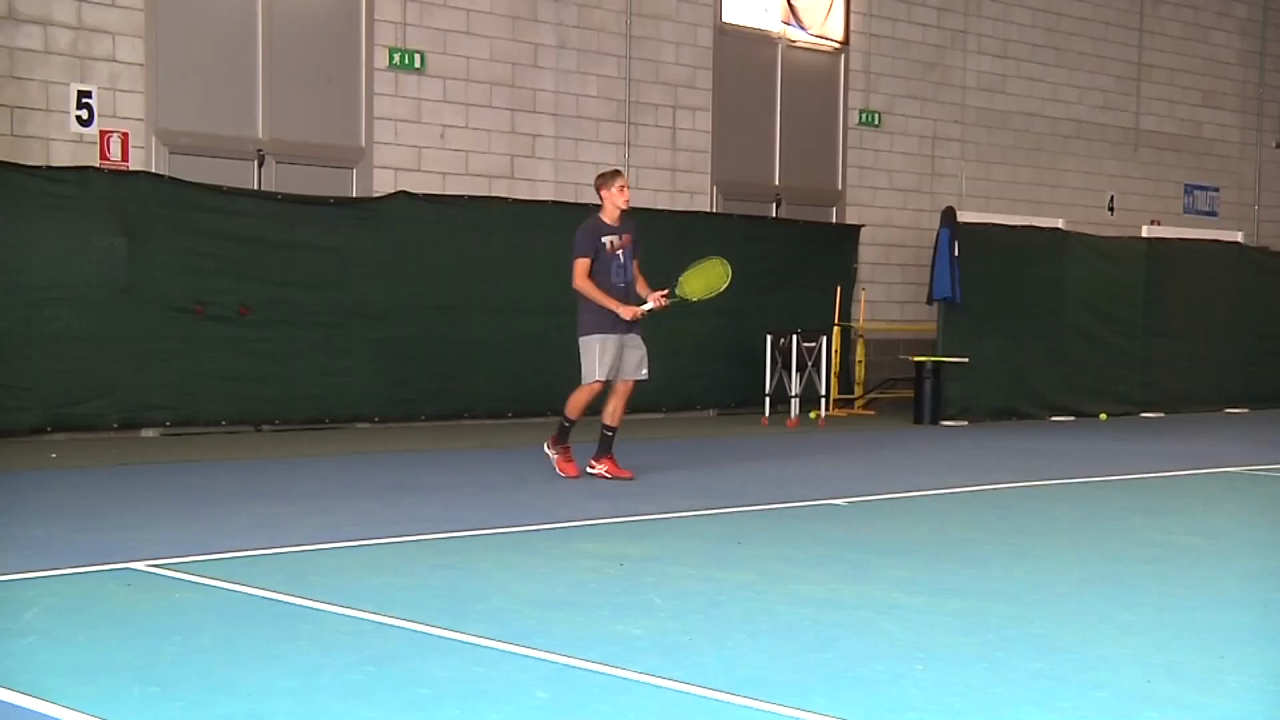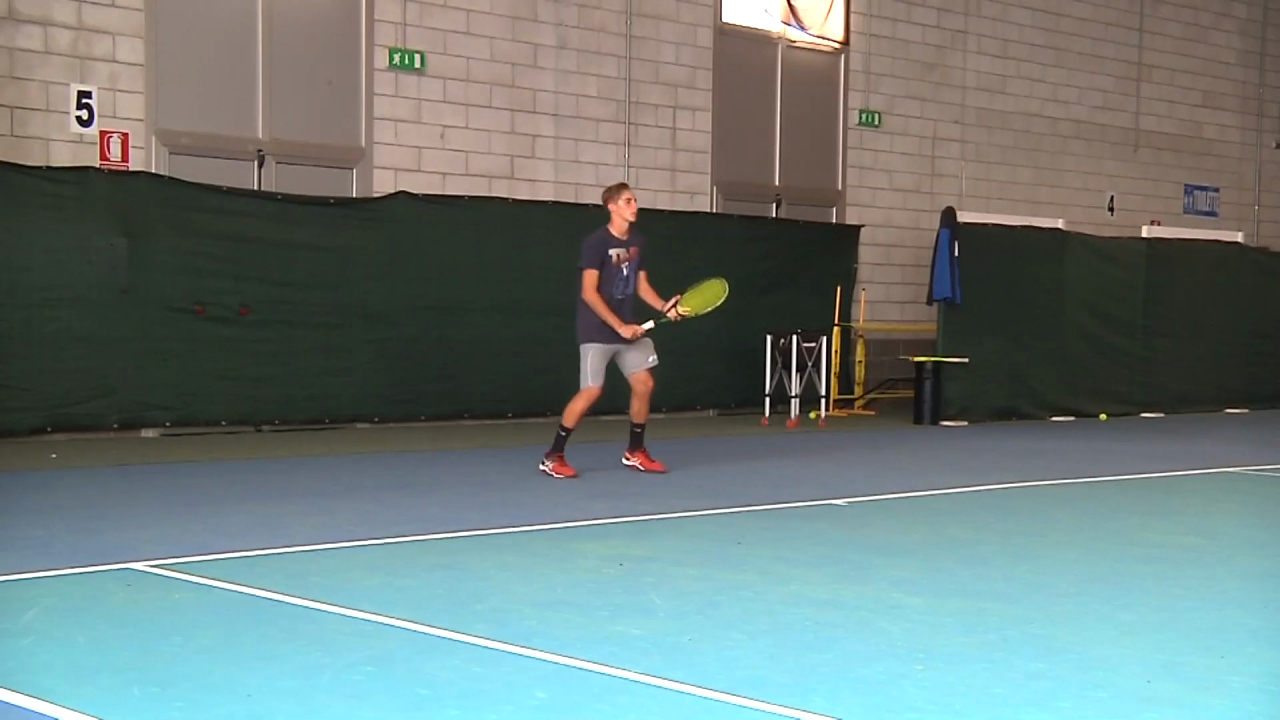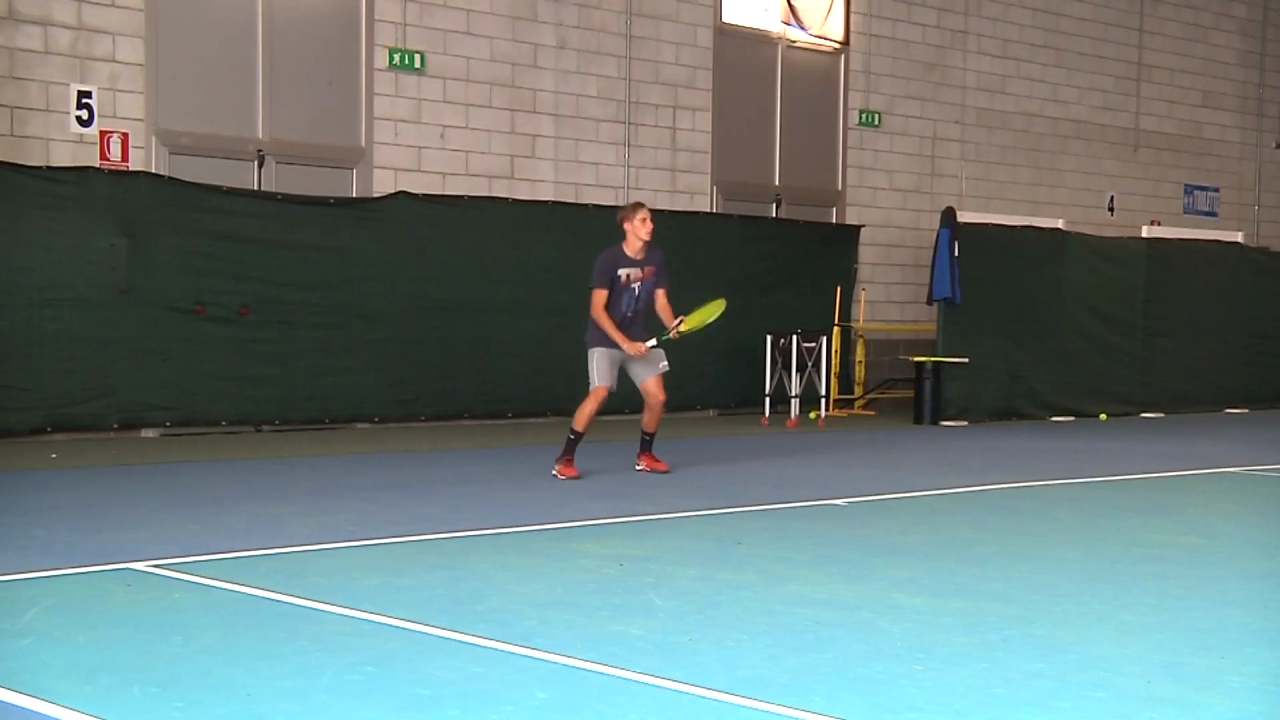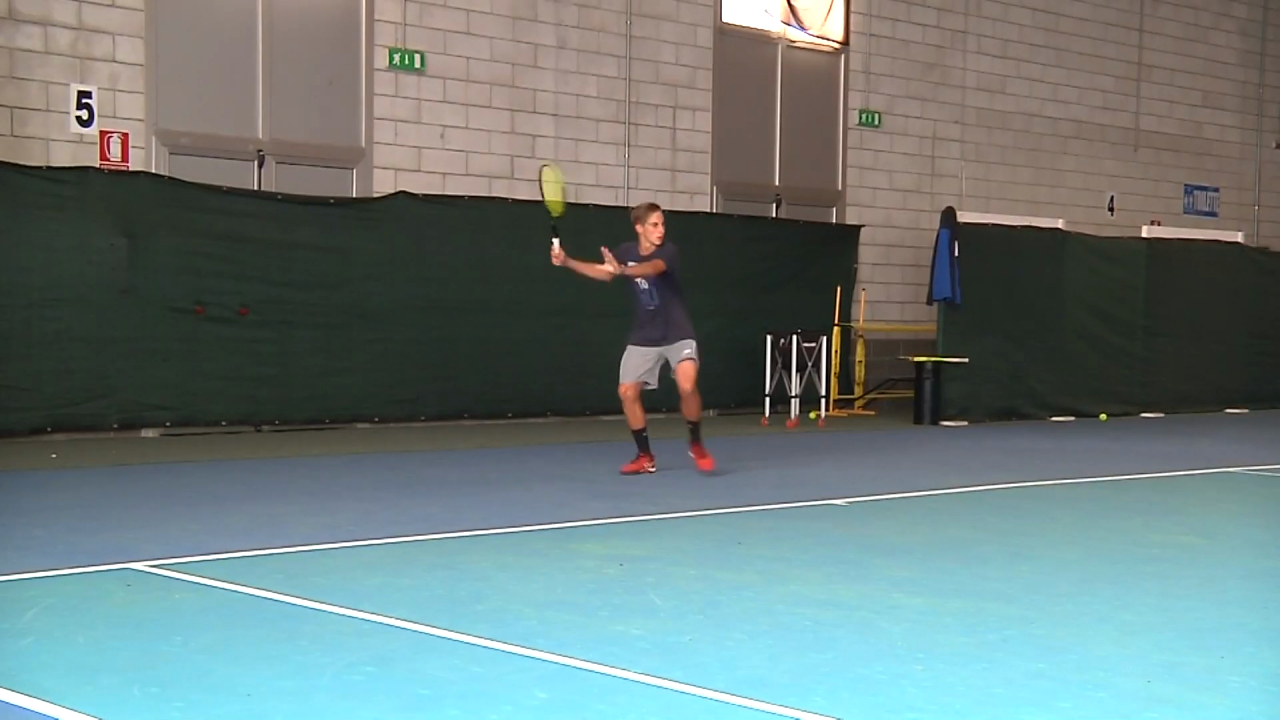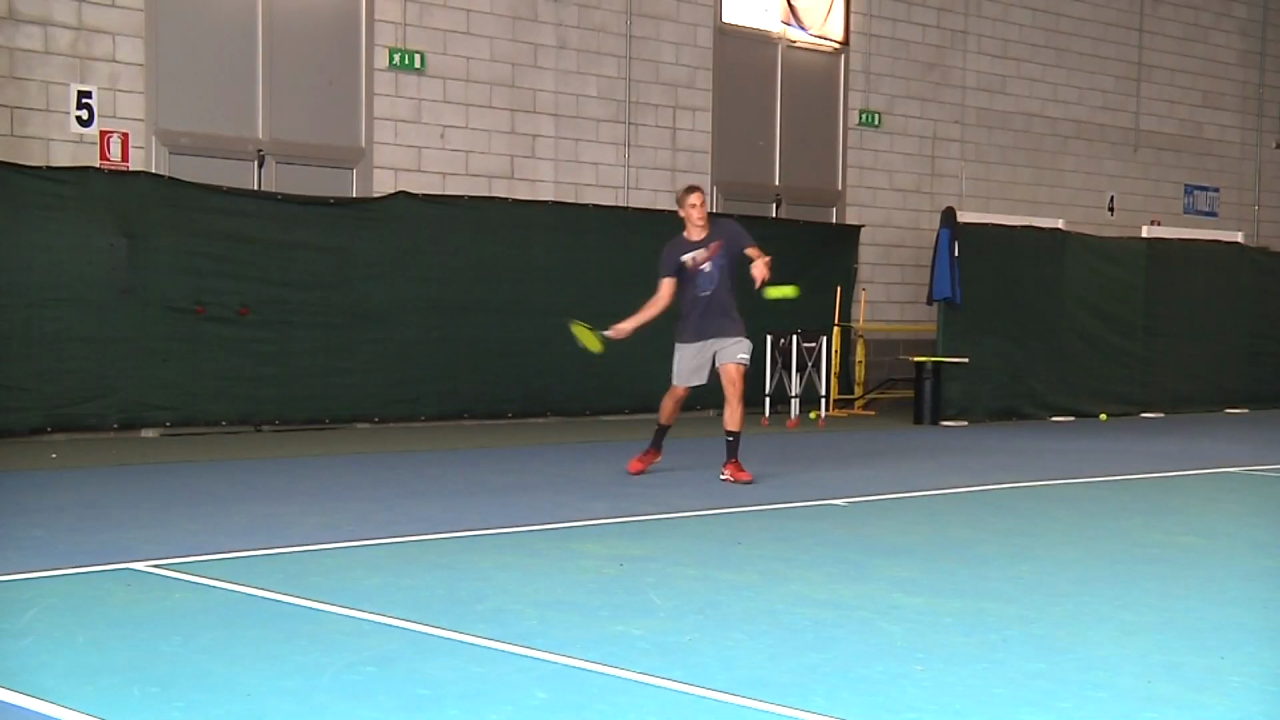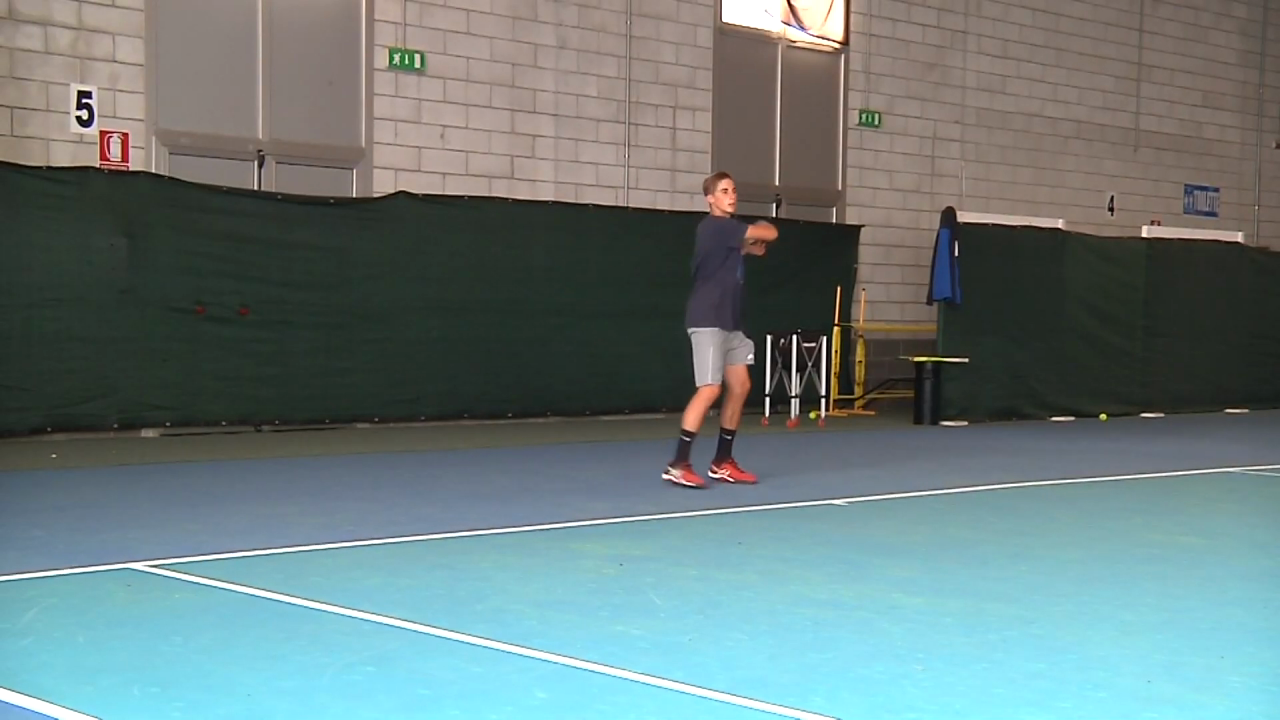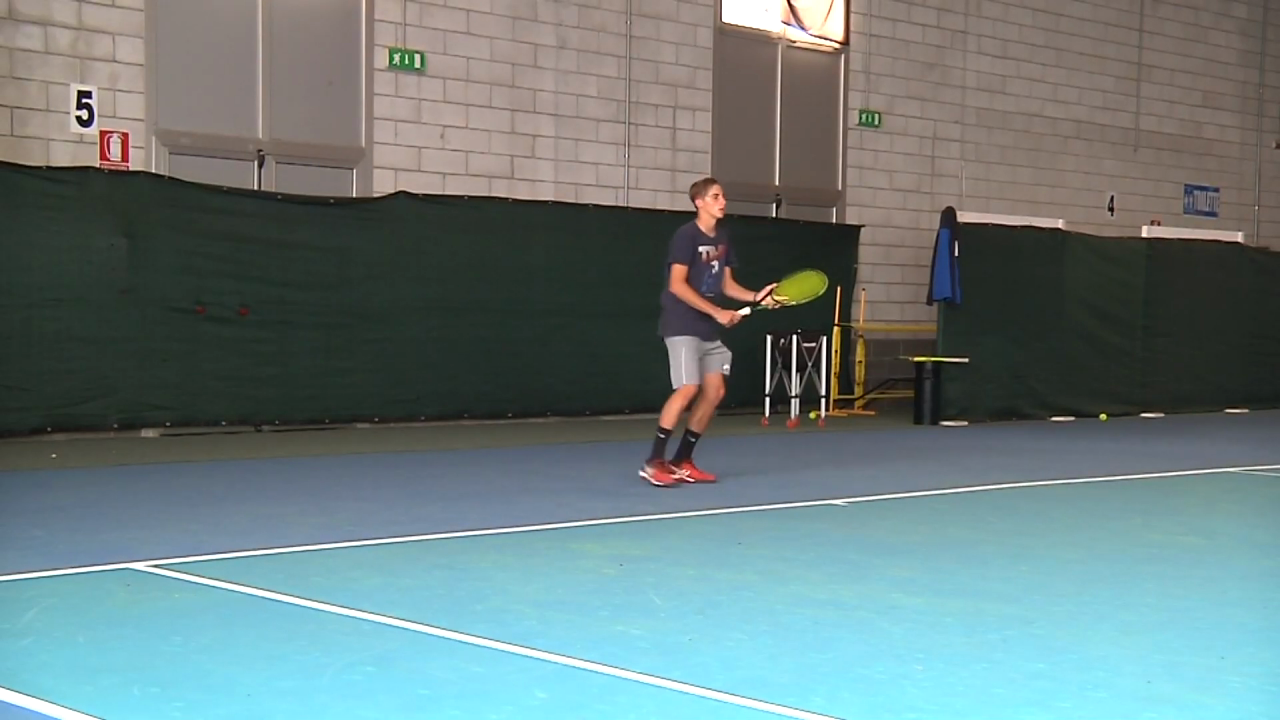
dt=0.5s
person 1, frame 1
left shoulder: (629, 228)
right shoulder: (589, 229)
right elbow: (579, 280)
left wrist: (649, 296)
right wrist: (618, 307)
left hip: (627, 325)
right hip: (599, 323)
left knee: (623, 386)
right knee: (594, 384)
left ankle: (602, 459)
right ankle: (558, 443)
person 1, frame 2
left shoulder: (637, 241)
right shoulder: (596, 242)
left elbow: (641, 285)
right elbow: (588, 293)
left wrist: (665, 307)
right wrist: (619, 326)
left hip: (627, 329)
right hip: (597, 331)
left knee: (644, 384)
right knee: (592, 391)
left ankle: (635, 451)
right ankle: (553, 456)
person 1, frame 3
left shoulder: (656, 258)
right shoulder: (608, 259)
left elbow: (661, 302)
right elbow: (597, 309)
left wrist: (672, 324)
right wrist: (624, 342)
left hip: (640, 340)
right hip: (606, 340)
left knee: (657, 396)
right knee: (599, 394)
left ankle: (645, 454)
right ankle: (565, 458)
person 1, frame 4
left shoulder: (668, 251)
right shoulder: (625, 251)
left elbow: (651, 269)
right elbow: (604, 272)
left wrist: (622, 270)
right wrist: (566, 262)
left hip: (677, 334)
right hip: (643, 337)
left knee: (687, 386)
right knee: (627, 392)
left ankle: (696, 445)
right ankle: (644, 456)
person 1, frame 5
left shoulder: (726, 230)
right shoulder: (674, 248)
left elbow: (757, 254)
right elbow: (663, 298)
left wrist: (760, 263)
right wrist: (631, 323)
left hip: (729, 327)
right hip: (692, 332)
left knee: (734, 388)
right knee: (678, 392)
left ankle: (732, 463)
right ankle: (654, 449)
person 1, frame 6
left shoulder: (725, 228)
right shoulder: (717, 226)
right elbow: (770, 233)
left wrist: (748, 246)
right wrist: (759, 233)
left hip: (729, 322)
right hip: (708, 320)
left knee: (741, 386)
right knee: (710, 389)
left ankle: (723, 462)
right ankle: (678, 464)
person 1, frame 7
left shoulder: (723, 238)
right shoulder: (685, 236)
left elbow: (727, 284)
right elbow: (676, 285)
left wrist: (756, 297)
right wrist: (717, 312)
left hip: (708, 328)
right hip: (681, 325)
left knee: (715, 391)
right knee: (688, 389)
left ankle: (682, 460)
right ankle: (654, 461)
